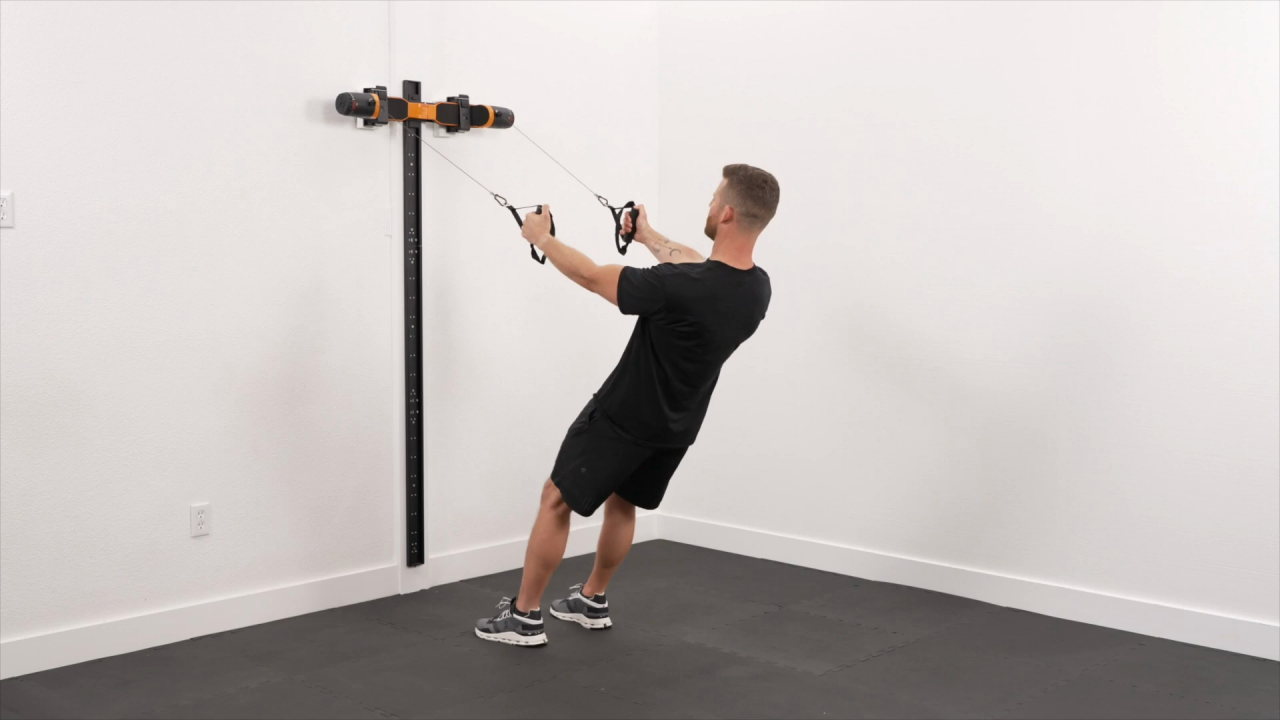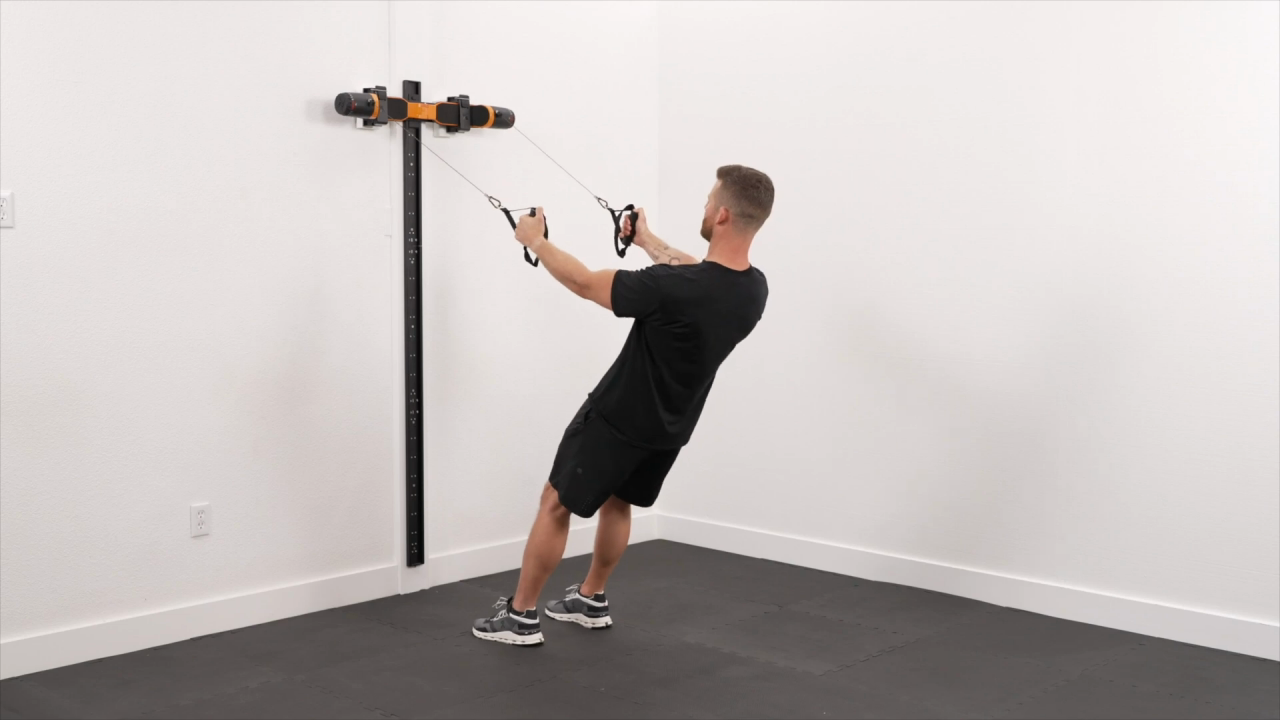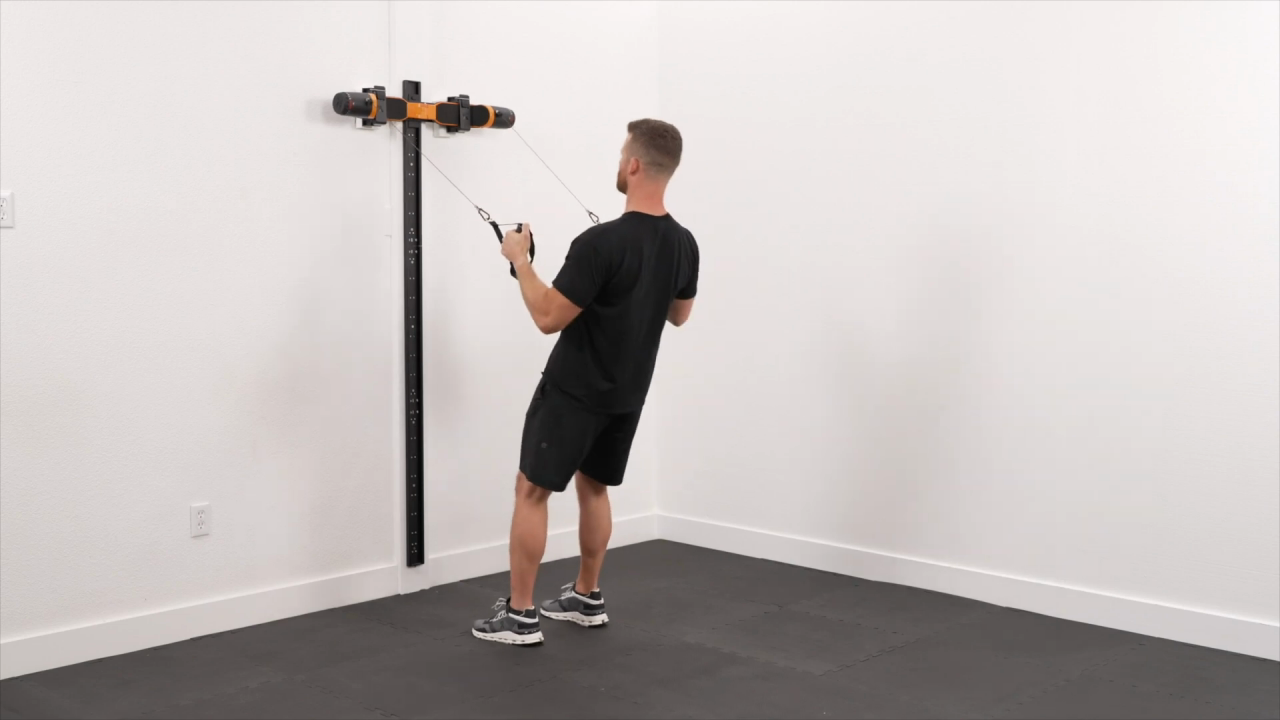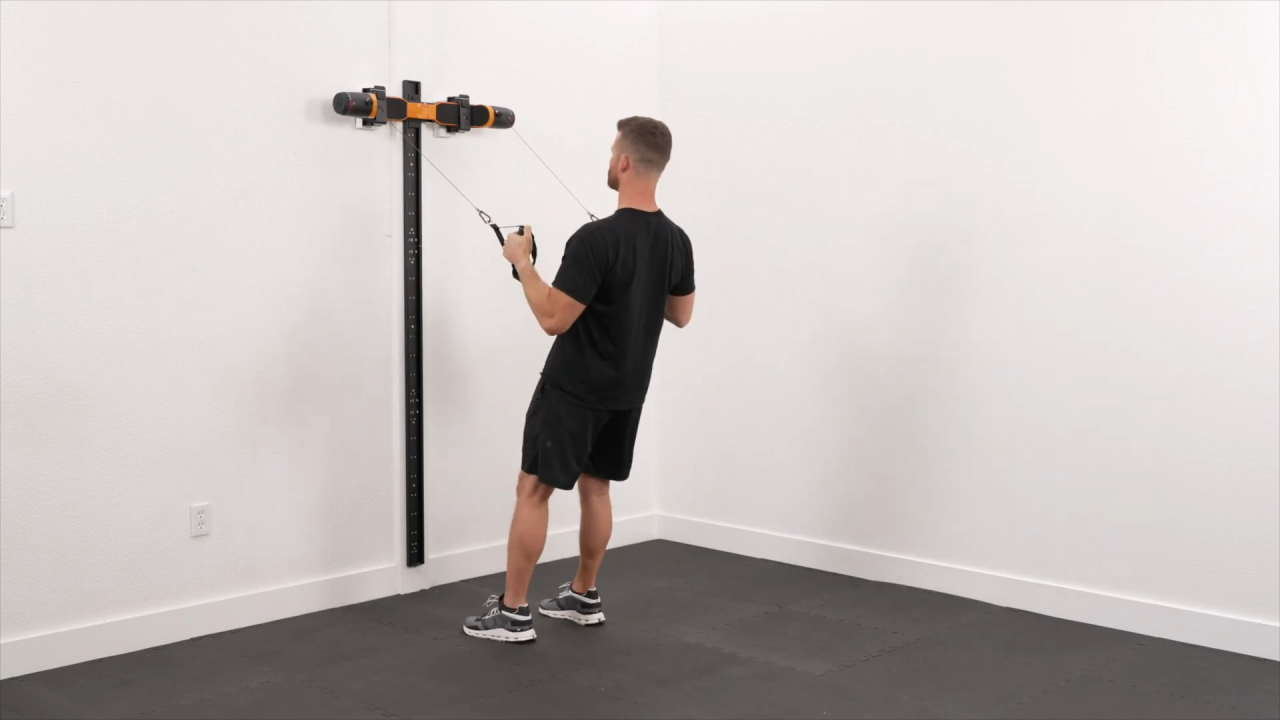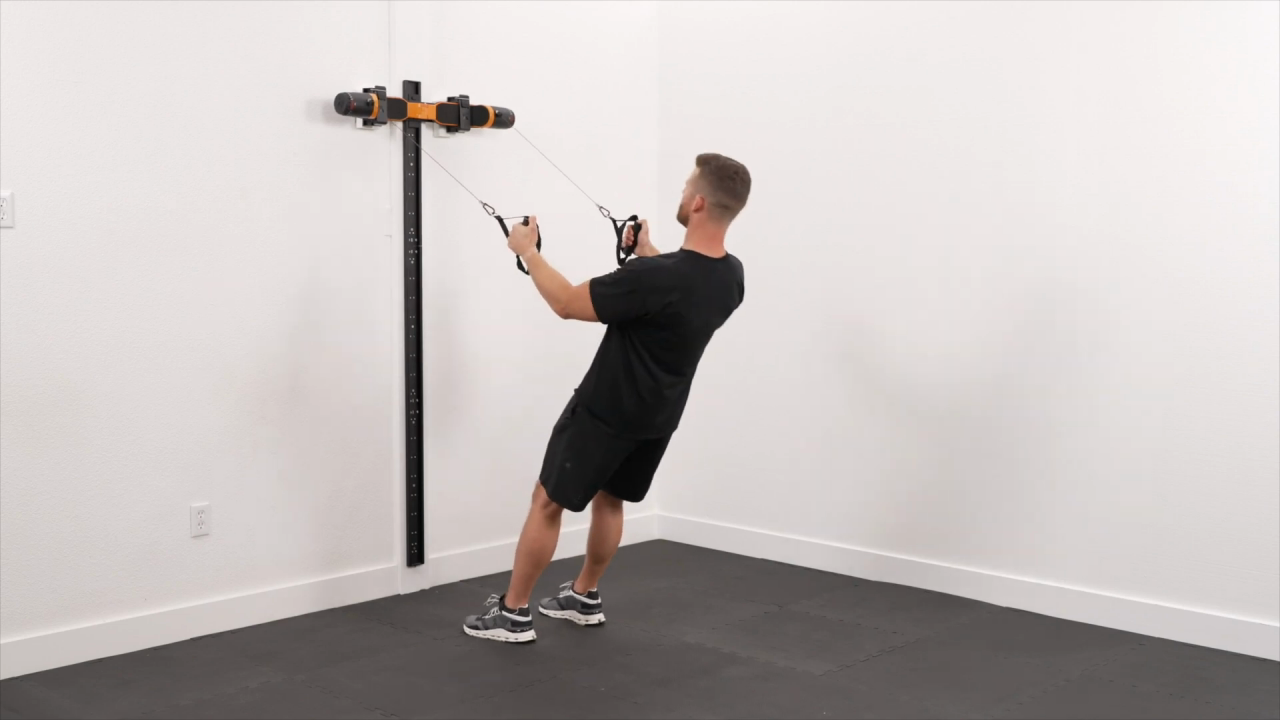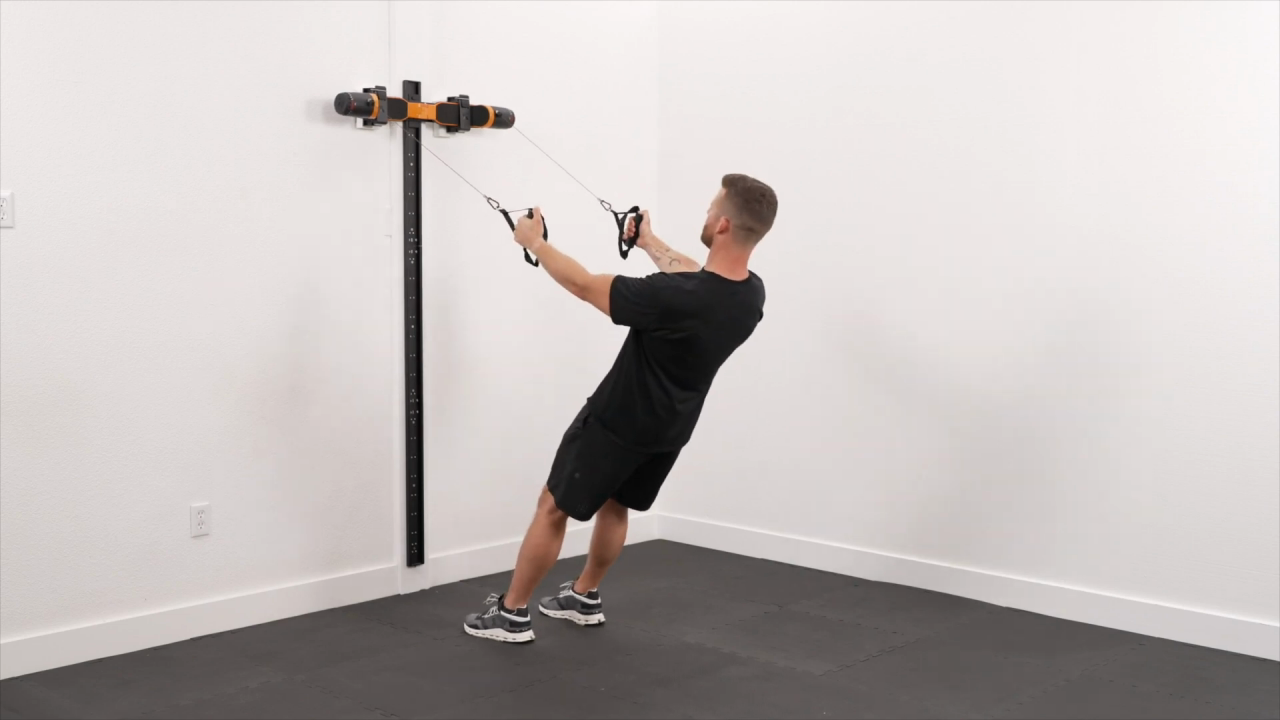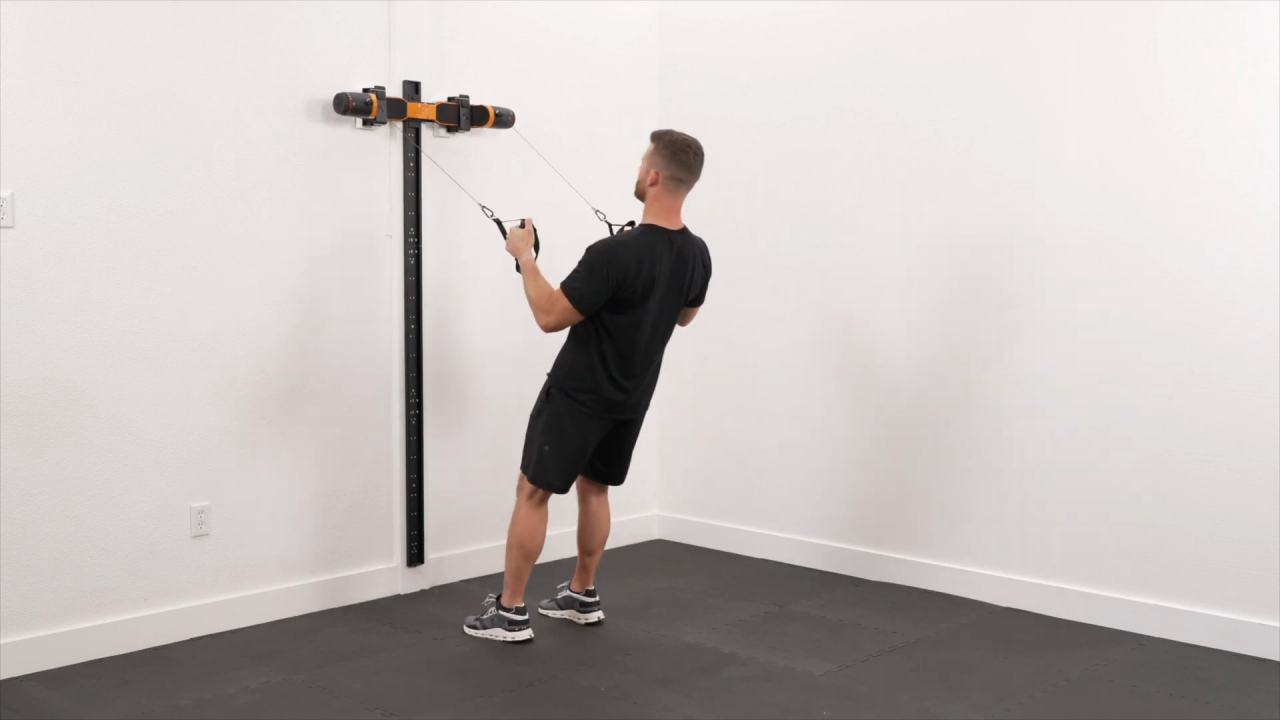
dt=0.7s
person 1, frame 1
left shoulder: (678, 289)
right shoulder: (757, 288)
left elbow: (592, 277)
left wrist: (541, 236)
right wrist: (647, 236)
left hip: (624, 416)
right hip: (674, 426)
left knee: (556, 500)
right knee: (622, 502)
left ankle: (523, 616)
right ankle: (592, 600)
person 1, frame 2
left shoulder: (670, 289)
right shoulder: (754, 290)
left elbow: (586, 283)
left wrist: (535, 241)
right wrist: (647, 240)
left hip: (619, 417)
right hip: (670, 425)
left knee: (556, 504)
right knee: (616, 500)
left ankle: (520, 615)
right ankle: (590, 600)
person 1, frame 3
left shoulder: (602, 241)
right shoulder: (684, 244)
left elbow: (548, 317)
right elbow: (678, 314)
left wrist: (518, 258)
left hip: (573, 391)
right hip: (626, 393)
left knee: (531, 491)
right knee: (593, 488)
left ankle: (519, 614)
right ankle: (586, 597)
person 1, frame 4
left shoulder: (597, 238)
right shoulder: (676, 240)
left elbow: (554, 319)
right elbow: (681, 315)
left wrist: (522, 261)
left hip: (574, 389)
right hip: (627, 389)
left knee: (533, 488)
right knee: (594, 485)
left ankle: (512, 612)
right ankle: (583, 596)
person 1, frame 5
left shoulder: (653, 277)
right shoulder: (731, 277)
left elbow: (568, 304)
left wrist: (527, 251)
right wrist: (646, 251)
left hip: (607, 410)
right hip: (660, 414)
left knee: (548, 502)
right knee: (609, 499)
left ankle: (512, 612)
right ankle: (584, 597)
person 1, frame 6
left shoulder: (673, 299)
right shoulder: (751, 294)
left elbow: (586, 286)
left wrist: (534, 241)
right wrist: (649, 241)
left hip: (619, 421)
right hip: (671, 427)
left knee: (553, 507)
right knee: (614, 505)
left ankle: (511, 612)
right ankle: (583, 597)
person 1, frame 7
left shoulder: (615, 253)
right shoulder: (697, 255)
left elbow: (549, 316)
left wrist: (524, 255)
left hip: (578, 393)
right hip: (631, 397)
left knee: (532, 492)
right knee: (593, 487)
left ankle: (509, 612)
right ankle: (582, 595)
